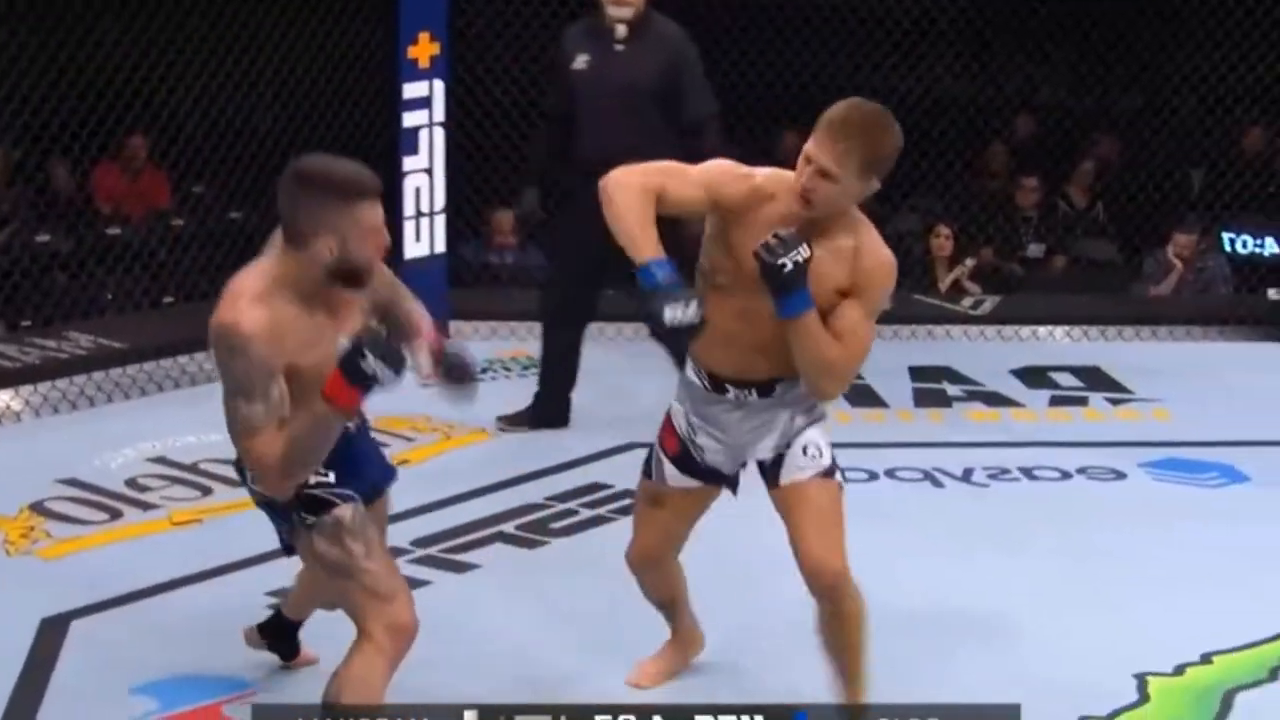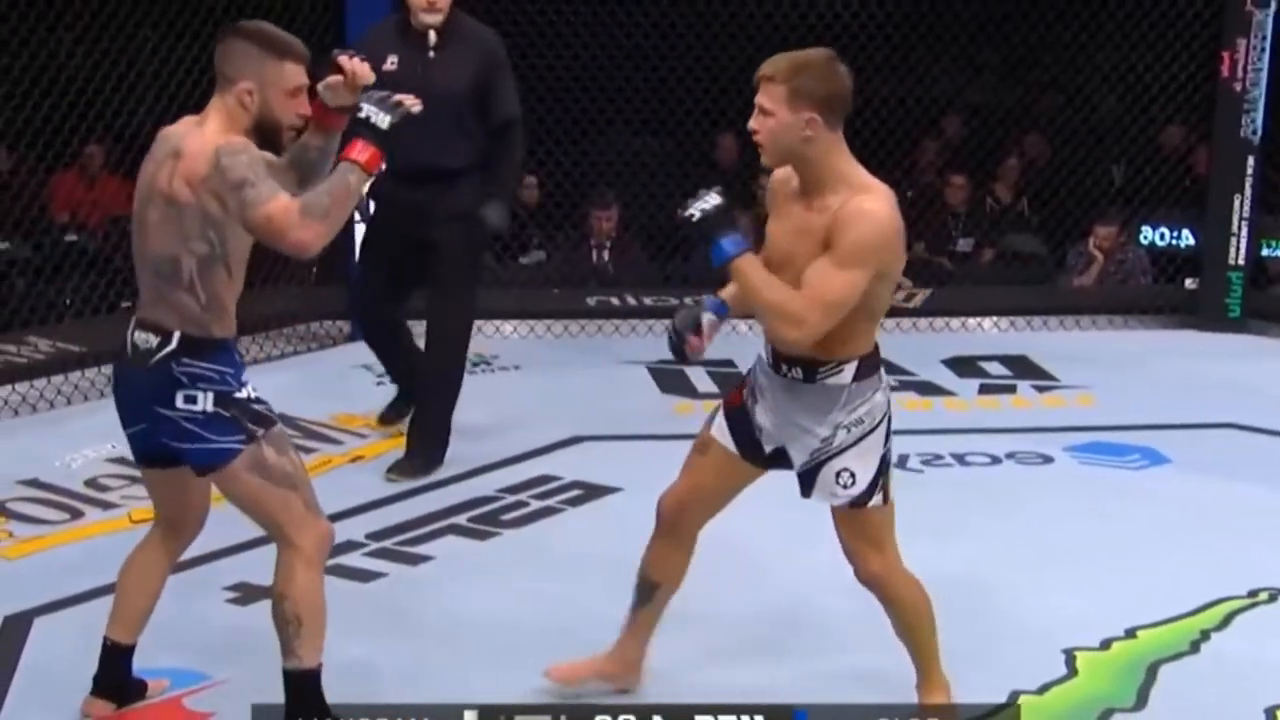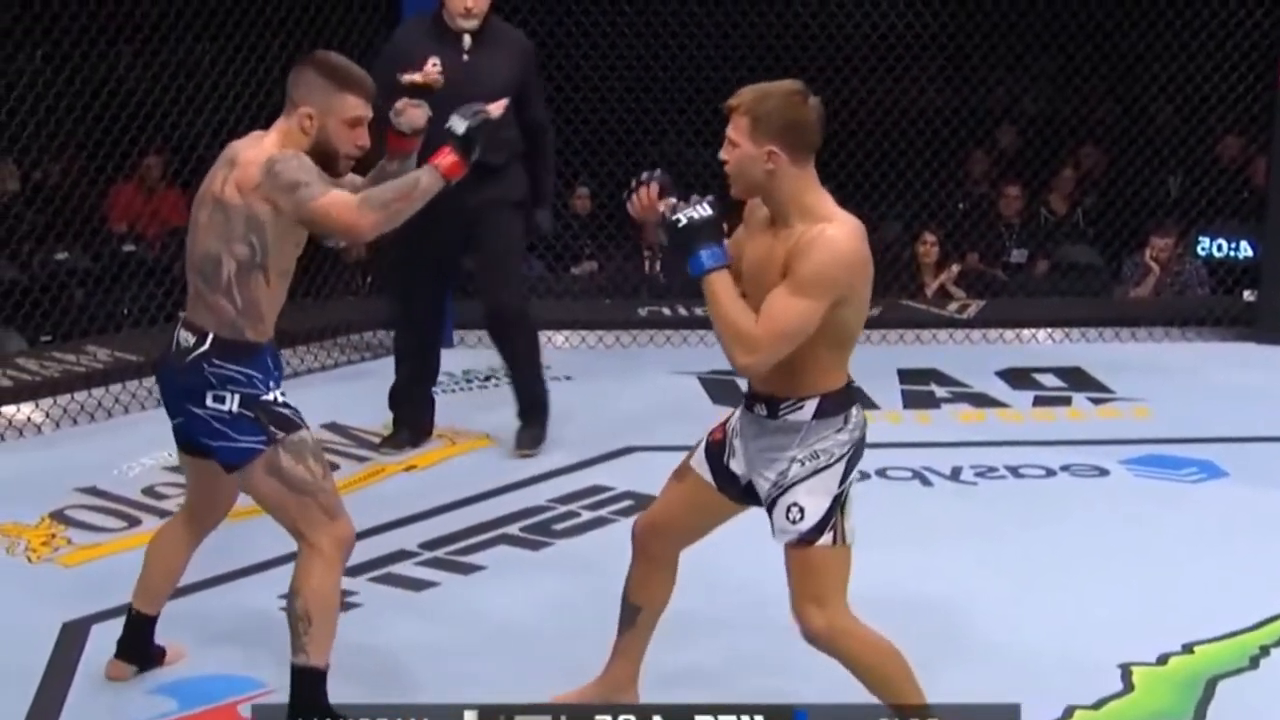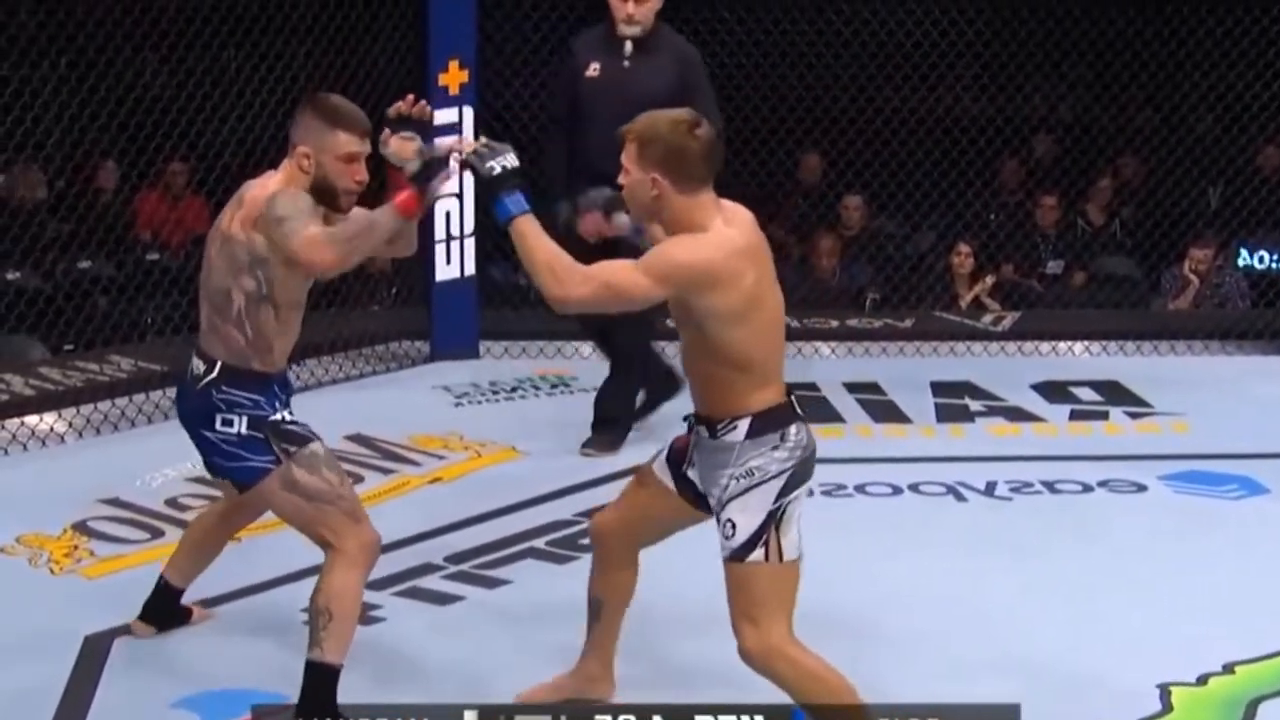
dt=0.7s
person 1, frame 1
left shoulder: (326, 255)
right shoulder: (246, 325)
left elbow: (396, 299)
right elbow: (278, 472)
left wrist: (428, 342)
right wrist: (345, 386)
left hip: (345, 438)
right hip: (300, 473)
left knee: (356, 558)
right knee: (391, 624)
left ankle: (279, 629)
person 1, frame 2
left shoulder: (182, 136)
right shoulder: (222, 154)
left elbow: (293, 180)
right elbow: (303, 232)
left wrist: (332, 112)
right wrist: (365, 148)
left hip: (146, 367)
right hip: (197, 377)
left knee: (176, 526)
right knee: (307, 536)
person 1, frame 3
left shoulder: (260, 154)
right shoulder: (276, 169)
left elbow: (358, 203)
right elbow: (362, 221)
left wrist: (405, 143)
right wrist: (450, 156)
left hip: (195, 364)
right hip: (231, 375)
left knee: (206, 509)
right knee: (327, 535)
left ankle: (134, 648)
person 1, frame 4
left shoulder: (302, 198)
right shoulder: (279, 203)
left elbow: (395, 242)
right elbow: (322, 257)
left wrist: (408, 170)
right wrist: (413, 194)
left hip: (223, 389)
right hip: (241, 402)
left knee: (243, 504)
right knee: (356, 544)
left ankle: (158, 610)
person 2, frame 1
left shoulder: (871, 260)
right shoulder: (739, 188)
left elbow: (834, 378)
right elbow: (622, 183)
left wrist: (797, 296)
right wrist: (659, 279)
left hip: (787, 413)
right hip: (704, 401)
left knee: (826, 572)
right knee: (647, 556)
left ankle: (856, 704)
right ankle: (685, 636)
person 2, frame 2
left shoulder: (870, 215)
right shoulder: (782, 184)
left elbow: (798, 325)
left wrist: (727, 246)
right wrist: (716, 307)
left hip: (842, 401)
right hip: (771, 383)
left knee: (875, 565)
right knee: (676, 512)
left ankle: (933, 682)
right ankle: (626, 657)
person 2, frame 3
left shoulder: (832, 242)
right shoulder: (765, 207)
left elbow: (749, 350)
right elbow: (731, 272)
left wrist: (698, 249)
right wrist: (670, 218)
left hip: (814, 434)
right hip: (755, 421)
left knee: (823, 620)
right knee: (653, 535)
right ankle: (616, 684)
person 2, frame 4
left shoulder: (701, 256)
right shoulder: (727, 216)
left elbow: (570, 289)
left wrist: (509, 199)
left hip: (761, 450)
right hip: (716, 437)
left knee: (763, 642)
right knee: (611, 532)
person 3, frame 1
left shoulder: (670, 43)
right shoulder: (577, 41)
left elbow: (700, 126)
right elbow: (555, 119)
right wrist: (535, 182)
right hip: (587, 192)
right knee: (561, 300)
right ankle: (551, 404)
person 3, frame 2
left shoulder: (481, 45)
right shoulder: (380, 42)
left elbow: (507, 129)
left wrist: (500, 197)
left hip: (462, 202)
right hip: (398, 198)
left knee: (448, 324)
right knee: (370, 307)
left ankle: (427, 444)
right ankle: (413, 383)
person 3, frame 3
left shoulder: (514, 47)
right shoulder: (409, 42)
left elbow: (537, 129)
left wrist: (543, 200)
left hip: (499, 196)
right hip: (431, 195)
left knee: (506, 306)
right knee: (417, 312)
left ankle: (533, 413)
right ankle: (411, 419)
person 3, frame 4
left shoulder: (680, 58)
right shoulder: (585, 49)
right elbow: (562, 128)
right wrist: (563, 196)
right hip: (589, 200)
left knee: (631, 315)
right knee: (591, 308)
left ankle: (613, 418)
right ankle: (661, 379)
